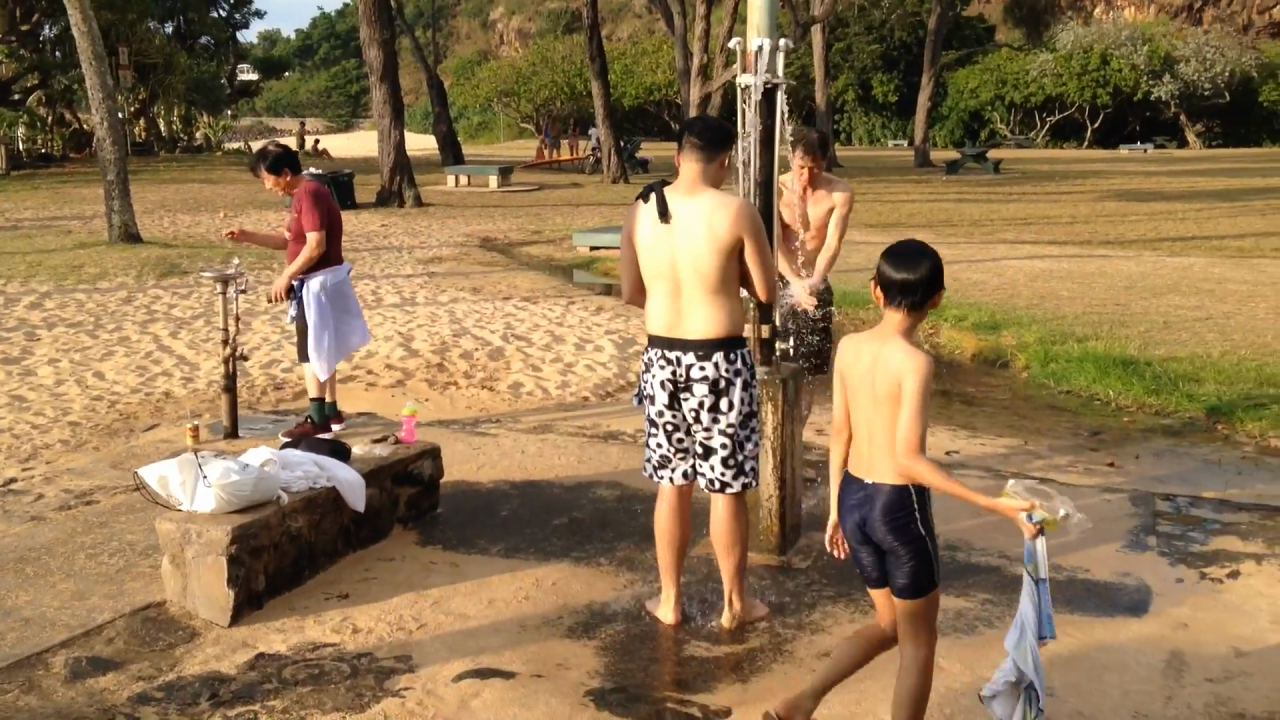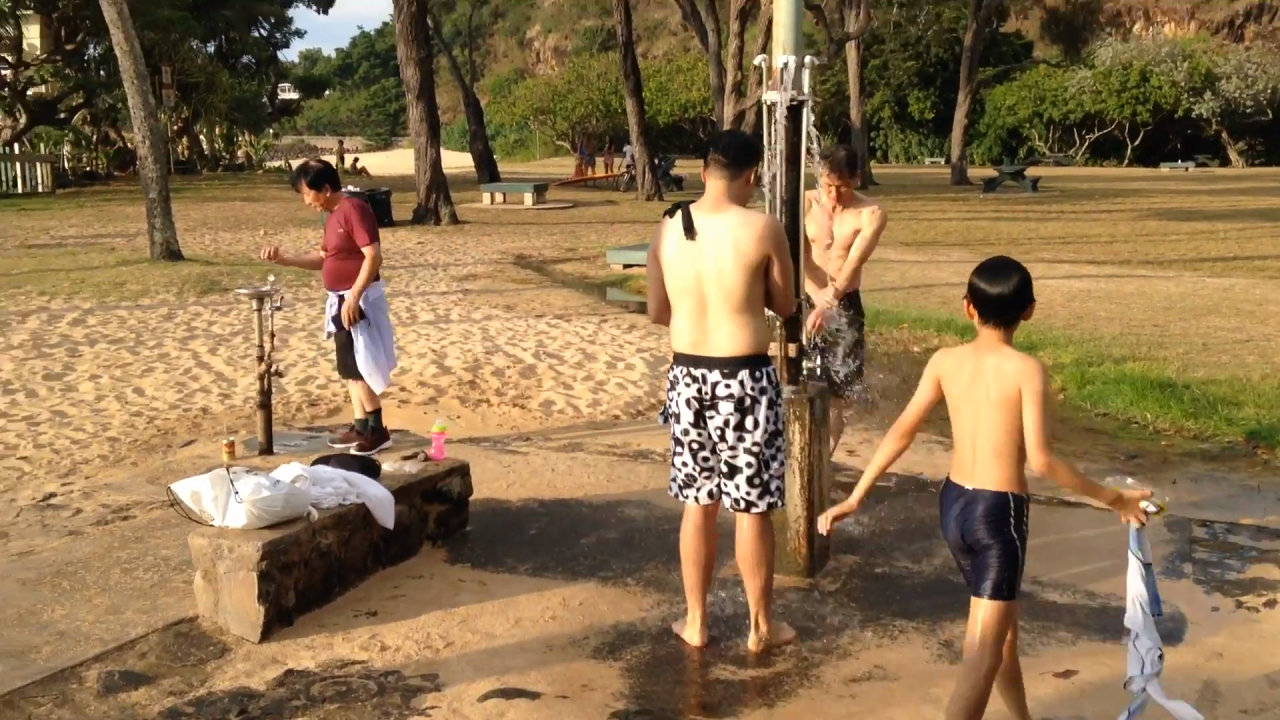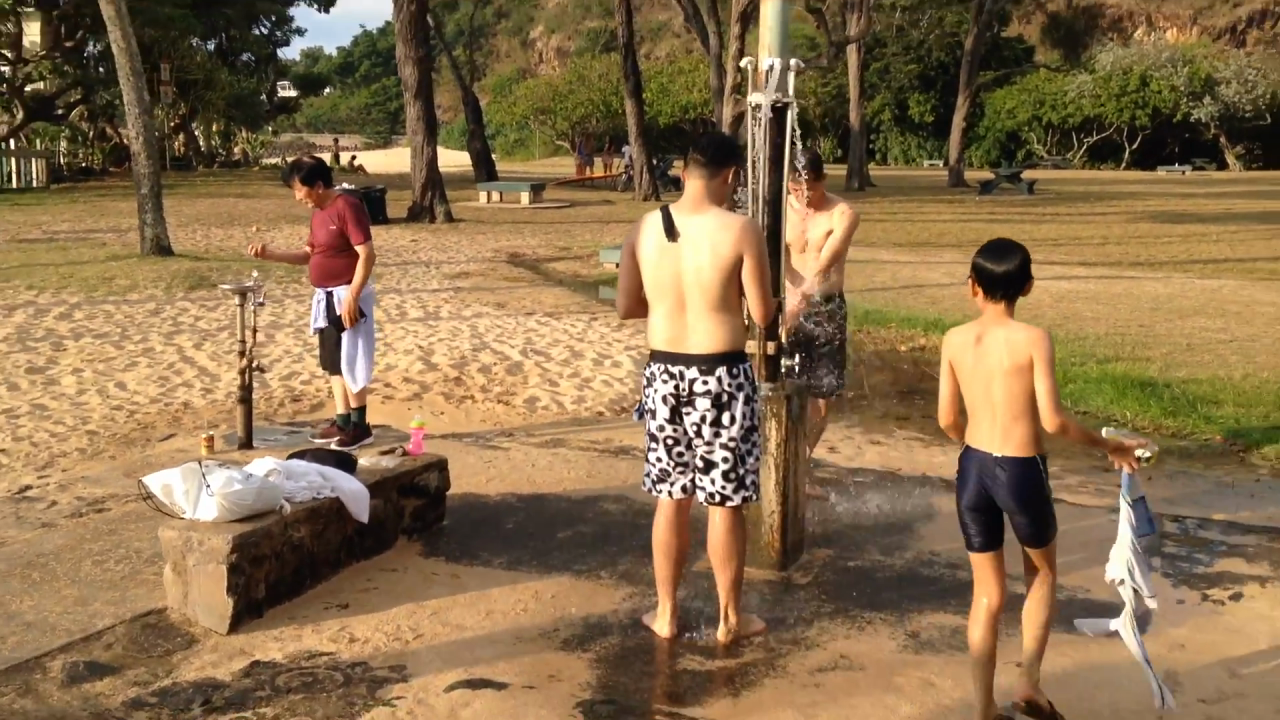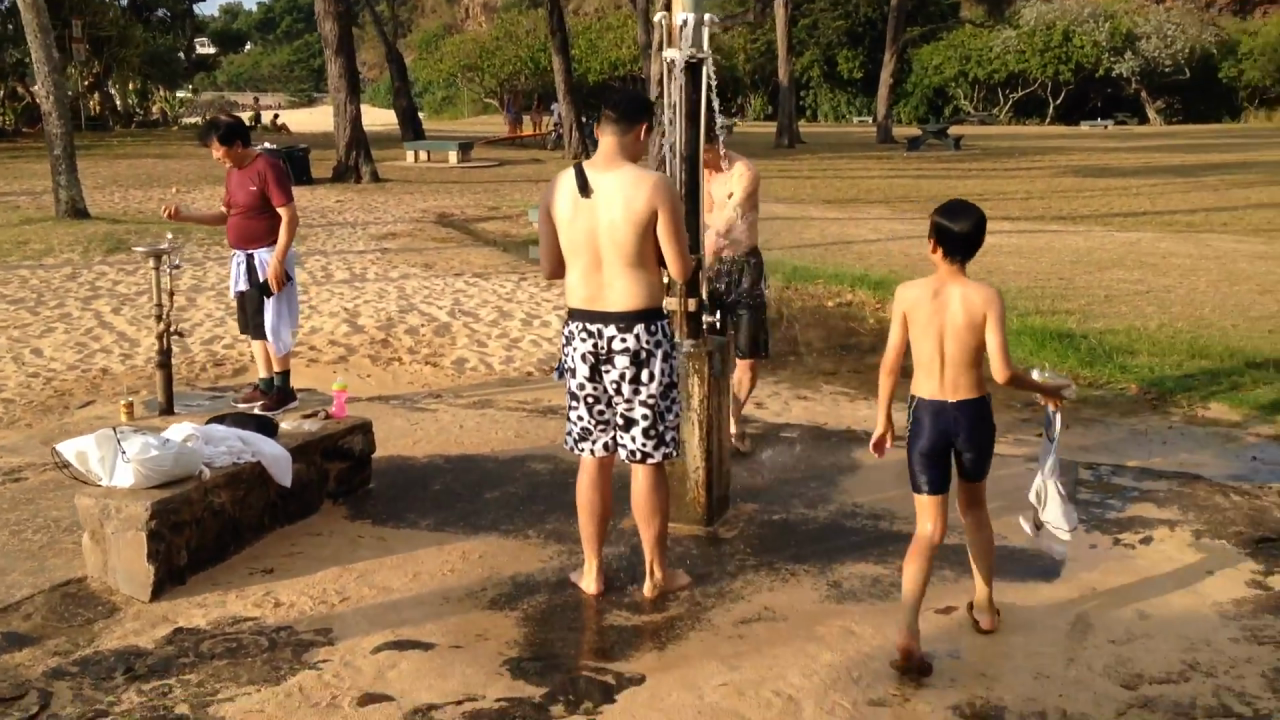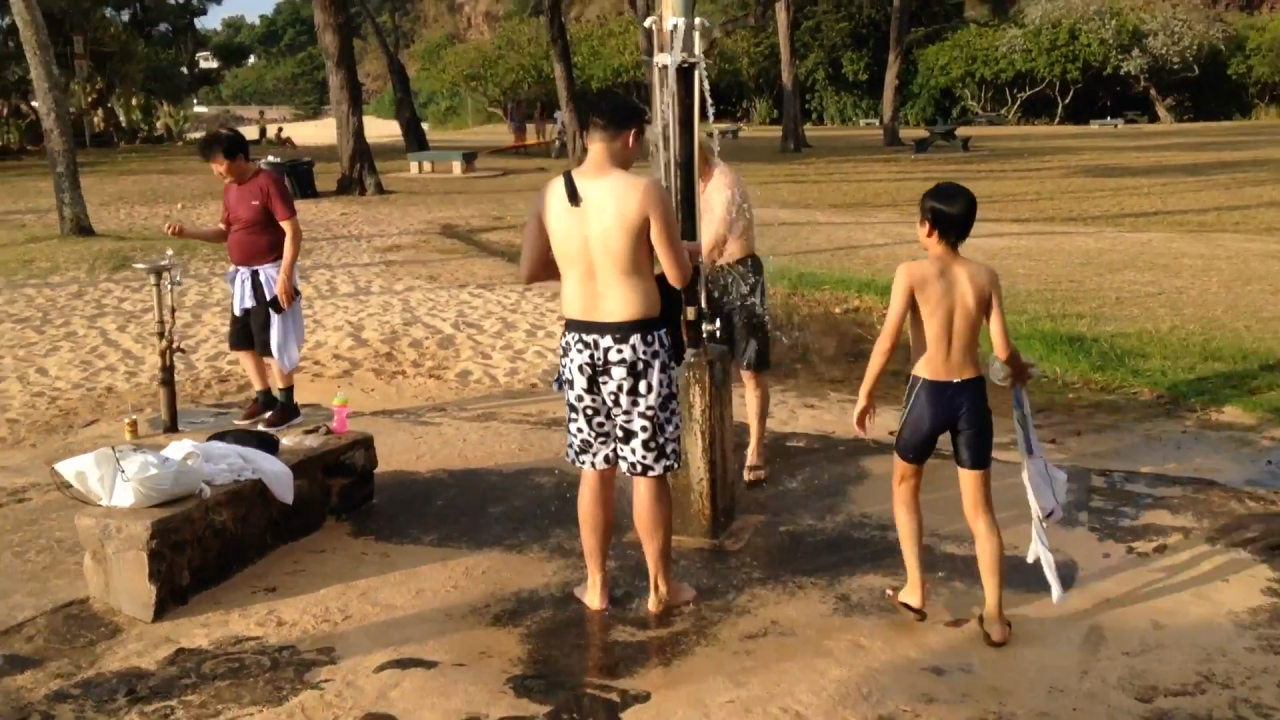
dt=0.3s
person 1, frame 1
left shoulder: (640, 210)
right shoulder: (735, 211)
left elbow: (631, 293)
right elbow: (766, 292)
left hip: (662, 358)
right hip: (719, 360)
left knee: (672, 483)
right knee: (727, 487)
left ankle: (670, 599)
right ankle: (735, 602)
person 1, frame 2
left shoulder: (667, 228)
right shoulder: (761, 227)
left elbow: (658, 311)
right elbow: (786, 306)
left hip: (688, 376)
right hip: (745, 379)
left knee: (698, 502)
right knee: (752, 507)
left ankle: (695, 621)
right ankle: (761, 625)
person 1, frame 3
left shoulder: (644, 227)
right shoulder: (740, 230)
left elbow: (626, 307)
right elbow: (762, 315)
left hip: (665, 373)
right hip: (721, 377)
left knee: (671, 497)
right knee: (726, 501)
left ankle: (665, 612)
right ankle: (730, 617)
person 1, frame 4
left shoulder: (559, 186)
right shoulder: (654, 186)
left elbow: (551, 269)
right elbow: (681, 272)
right wrist: (681, 247)
left hip: (582, 332)
right hip: (639, 332)
left knee: (594, 455)
right knee: (647, 458)
left ankle: (593, 570)
right ankle: (657, 573)
person 1, frame 5
left shoulder: (550, 195)
right shoulder: (644, 191)
left elbow: (530, 272)
right elbow: (679, 277)
right wrist: (682, 251)
left hip: (580, 342)
right hip: (636, 343)
left knee: (595, 468)
right knee: (648, 471)
left ankle: (596, 585)
right ankle: (662, 587)
person 2, frame 1
left shoulder: (850, 347)
right shoulder: (914, 361)
right elbow: (909, 458)
left wrist: (837, 508)
right wrist: (994, 504)
left hip: (852, 500)
right hip: (897, 506)
left knee: (889, 625)
right knee: (920, 640)
person 2, frame 2
left shoulder: (944, 361)
right shoulder: (1028, 370)
left elbow: (901, 432)
right elbow: (1040, 460)
left wrist: (855, 499)
right wrist: (1108, 497)
left hip: (954, 504)
right hip: (1001, 513)
left knee: (1001, 620)
right knee: (985, 650)
person 2, frame 3
left shoulder: (954, 339)
right shoulder: (1034, 338)
left elbow: (948, 418)
right elbow: (1052, 420)
right wrist: (1111, 446)
left hip: (973, 469)
right hip: (1021, 474)
left knee: (987, 596)
right knee: (1042, 574)
person 2, frame 4
left shoulder: (909, 293)
right shoulder: (988, 297)
left elbow: (890, 364)
right elbow: (1002, 372)
left wrist: (882, 418)
right wrist: (1044, 391)
left hip: (925, 417)
right hip: (974, 416)
left knee: (927, 530)
right knee: (974, 509)
left ankle: (907, 637)
right ankle: (985, 608)
person 2, frame 5
left shoulder: (912, 272)
right shoulder: (985, 276)
left elbow: (887, 339)
right elbow: (1003, 349)
left wrist: (864, 394)
right wrist: (1020, 370)
left hip: (927, 394)
right hip: (972, 395)
left knee: (905, 485)
right knee: (979, 509)
left ankle: (914, 590)
right ankle: (995, 618)
person 3, frame 1
left shoulder: (840, 192)
right shoulder: (775, 190)
left elbow: (832, 245)
right elbow: (774, 246)
left wrist: (813, 285)
right wrist: (798, 284)
left hip: (817, 287)
right hip: (780, 284)
left knee: (812, 371)
person 3, frame 2
left shoulder: (872, 214)
right shoulder: (806, 203)
left elbow: (852, 267)
left wrist: (825, 307)
right wrist: (817, 294)
left hip: (845, 307)
right hip: (808, 303)
left knee: (840, 393)
person 3, frame 3
left shoulder: (844, 214)
right shoulder: (782, 206)
left elbow: (822, 268)
left wrist: (798, 307)
right wrist: (790, 295)
left hip: (828, 308)
right hip: (790, 305)
left knee: (822, 394)
person 3, frame 4
left shoulder: (744, 174)
left elbow: (726, 231)
left hip: (743, 268)
right hip: (708, 266)
left knee: (749, 357)
left ankle: (734, 417)
person 3, frame 5
left shoulder: (724, 183)
left elbow: (713, 245)
left hip: (740, 275)
right hip: (710, 276)
left knee: (752, 371)
left ankle: (756, 449)
person 4, frame 1
left shoulder: (309, 194)
right shoulder: (306, 193)
left elbow: (316, 246)
right elbow: (288, 240)
left wrist: (285, 276)
right wrist: (247, 236)
left hip: (319, 283)
right hip: (318, 283)
left knee: (311, 351)
right knee: (322, 350)
left ankle: (317, 420)
right ankle: (330, 412)
person 4, frame 2
left shoulder: (354, 210)
right shoulder: (332, 216)
left elbow: (373, 256)
right elbow: (322, 258)
left wrist: (353, 297)
right wrist: (284, 259)
left hip: (359, 301)
right hip: (342, 301)
left knee: (358, 367)
right knee: (349, 368)
left ankle: (377, 431)
right ankle: (360, 426)
person 4, frame 3
left shoulder: (348, 207)
right shoulder: (318, 213)
left elbow: (367, 255)
right elbow: (309, 254)
left wrist: (352, 297)
right wrist: (271, 254)
left hip: (345, 297)
right hip: (326, 298)
left knee: (347, 363)
right knee: (332, 363)
left ankle: (360, 427)
right ankle: (342, 421)
person 4, frame 4
left shoulder: (267, 168)
right shoulder: (233, 173)
left elbow: (290, 217)
right elbow: (225, 214)
left wrist: (278, 260)
right wrist: (185, 216)
left hip: (266, 260)
right hip: (244, 261)
left knee: (269, 327)
right knee: (252, 327)
left ankle: (284, 390)
right ankle: (266, 386)
person 4, frame 5
left shoulder: (268, 183)
right shoulder: (230, 189)
left elbow: (293, 231)
right elbow: (224, 232)
left wrist: (285, 275)
right wrist: (187, 233)
left hip: (268, 276)
right hip: (244, 277)
left knee: (273, 344)
right knee: (240, 342)
left ankle: (287, 406)
right ankle: (264, 398)
